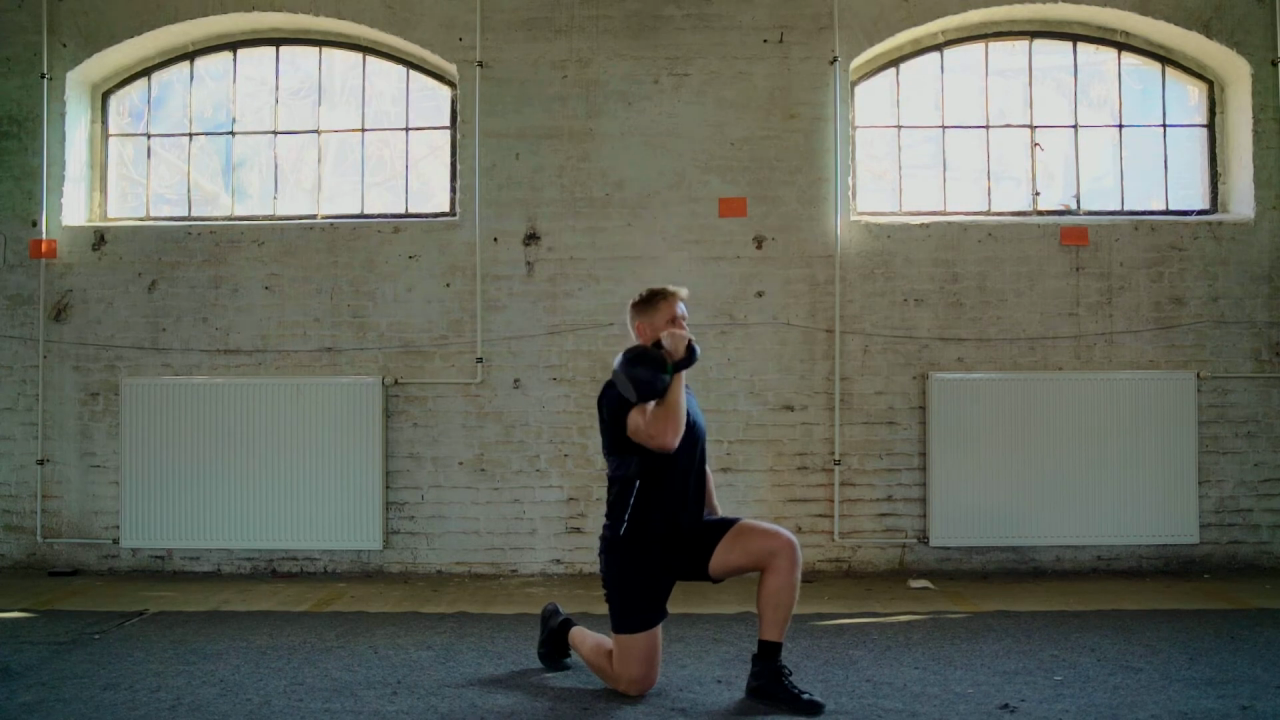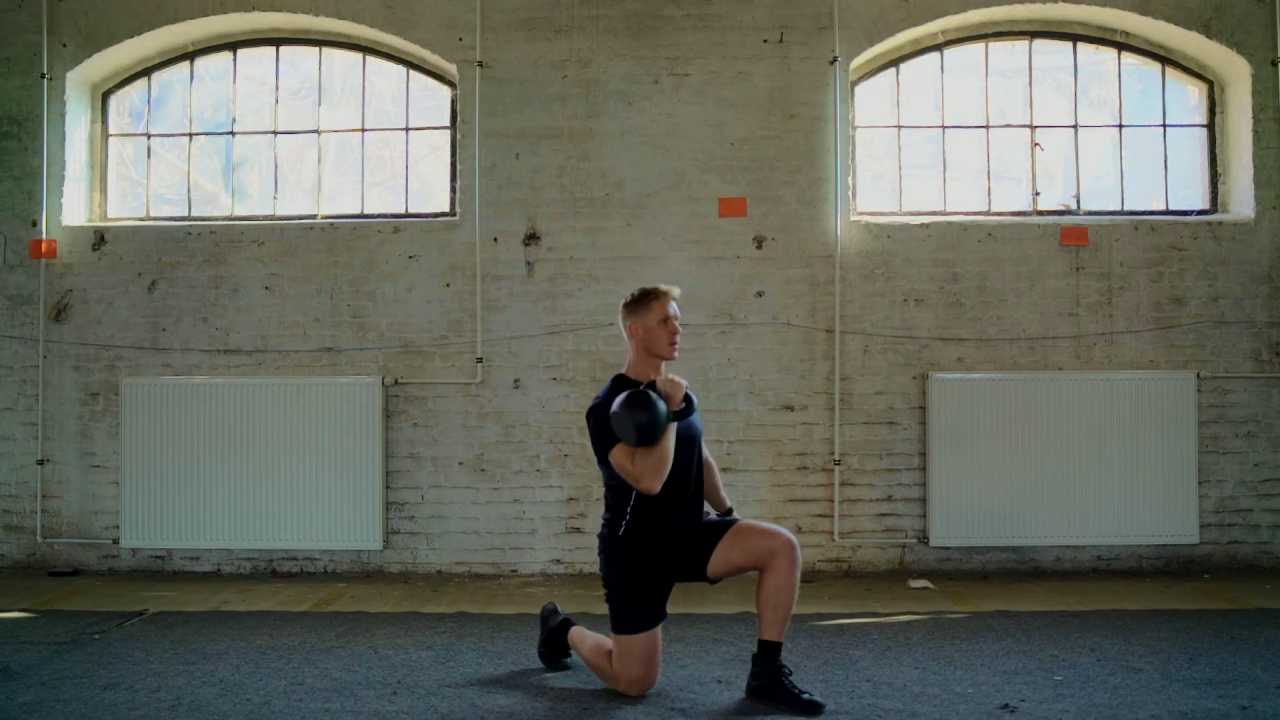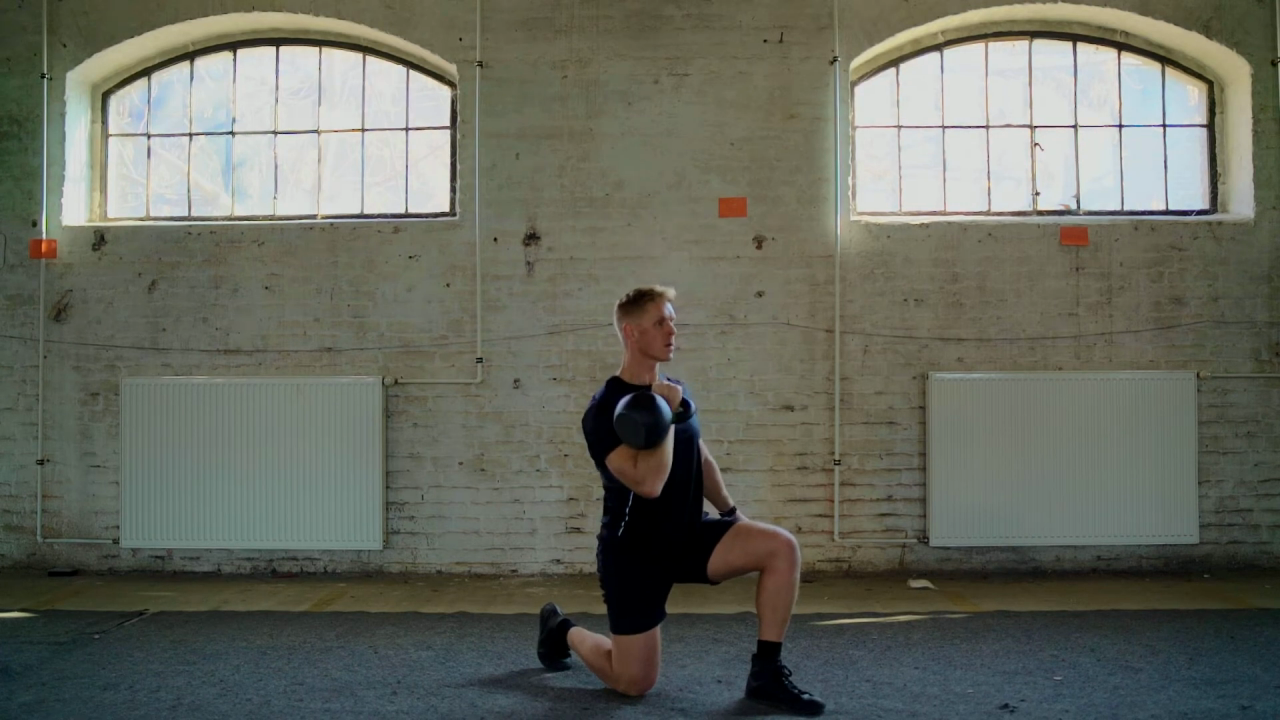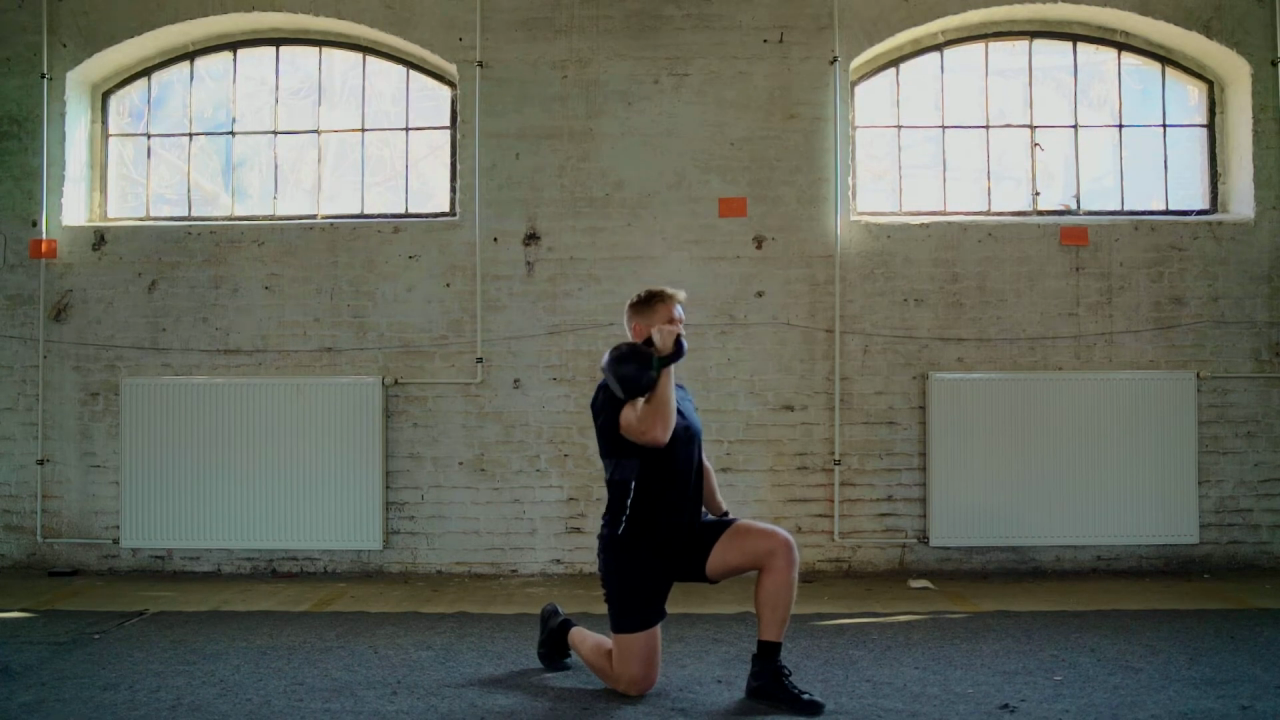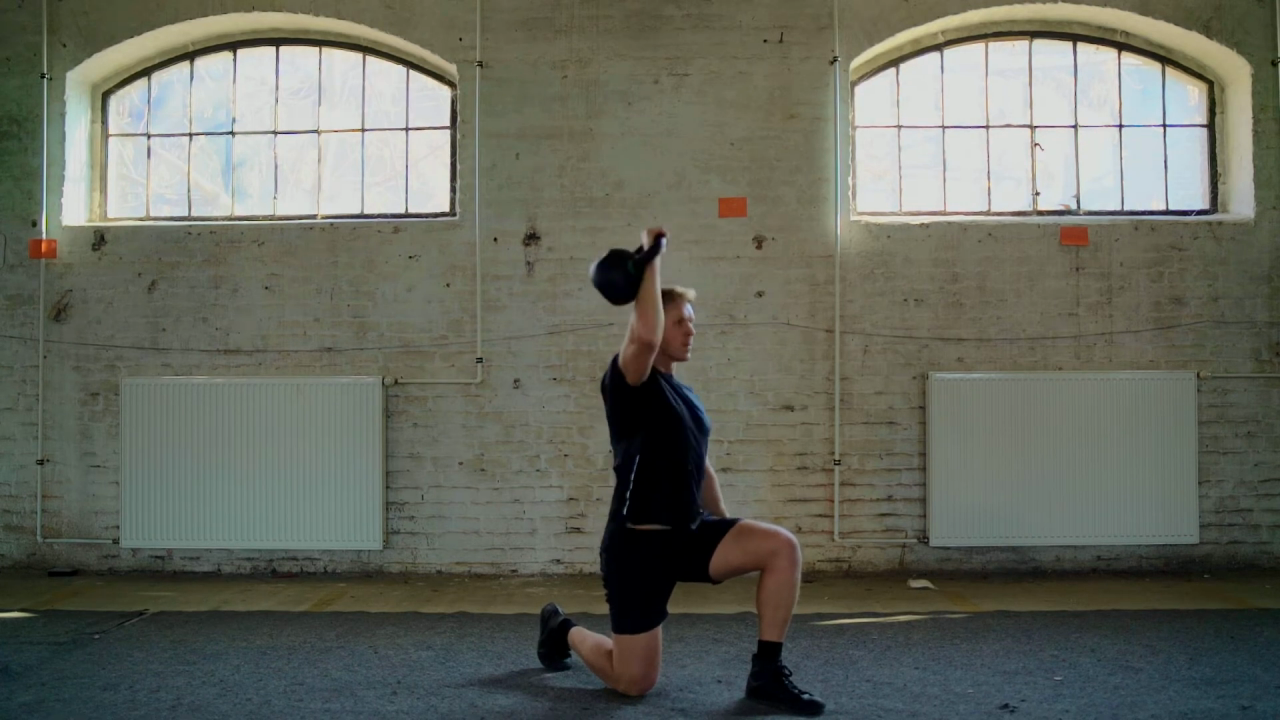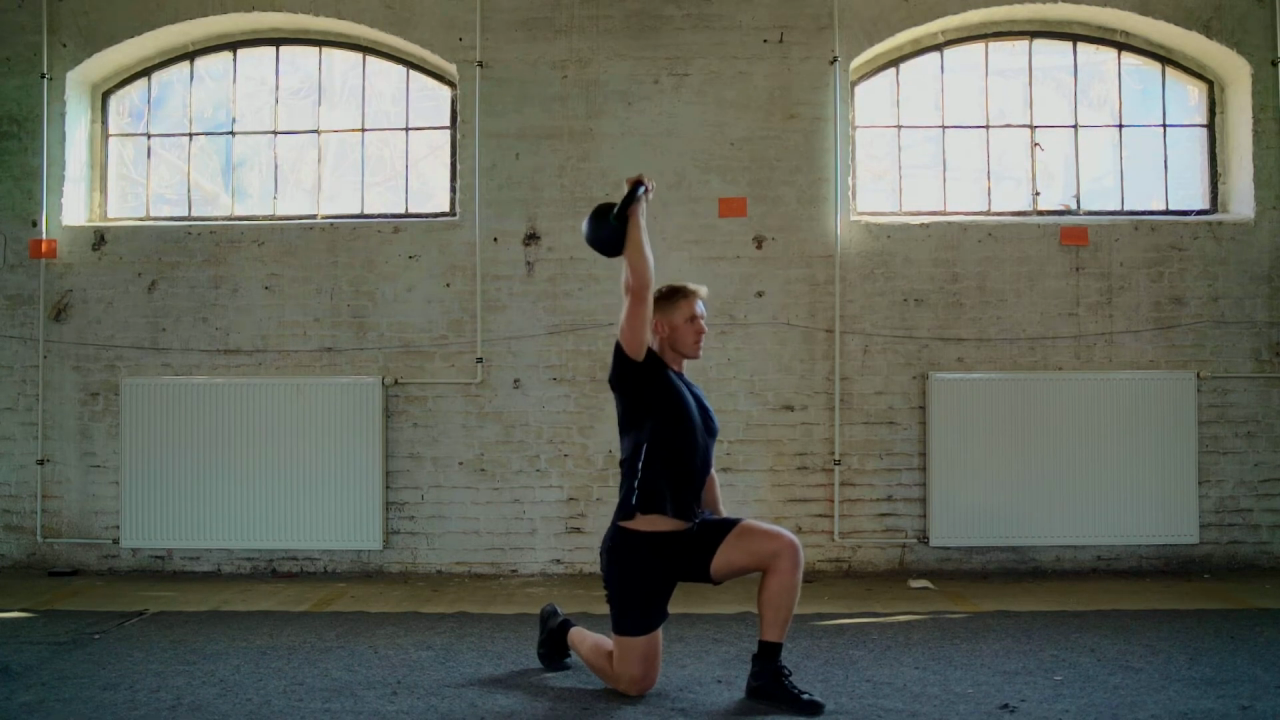
dt=0.4s
person 1, frame 1
left shoulder: (676, 392)
right shoulder: (621, 392)
right elbow: (666, 439)
left wrist: (718, 524)
right wrist: (674, 365)
left hip: (686, 534)
right hip: (636, 549)
left knee: (782, 547)
right knee: (634, 683)
left ankle: (766, 673)
right ankle: (563, 630)
person 1, frame 2
left shoulder: (673, 391)
right shoulder: (611, 406)
right elbow: (649, 479)
left wrist: (727, 514)
right wrist: (669, 410)
left hip: (686, 533)
right hip: (636, 549)
left knee: (781, 546)
right knee: (635, 683)
left ankle: (766, 672)
right ankle: (564, 630)
person 1, frame 3
left shoulder: (674, 390)
right shoulder: (606, 411)
left elbow: (700, 459)
right elbow: (649, 483)
left wrist: (731, 513)
right wrist: (665, 413)
left hip: (686, 534)
right hip: (634, 551)
left knee: (781, 548)
right knee: (634, 683)
left ankle: (766, 673)
right ankle: (563, 631)
person 1, frame 4
left shoulder: (677, 391)
right shoulder: (615, 392)
right elbow: (657, 432)
left wrist: (723, 518)
right wrist: (664, 359)
left hip: (685, 533)
right hip: (634, 548)
left knee: (779, 546)
right knee: (635, 682)
left ankle: (766, 673)
right ankle: (564, 630)
person 1, frame 5
left shoulder: (685, 395)
right shoulder: (626, 381)
right elbow: (645, 337)
left wrist: (727, 536)
right wrist: (650, 260)
left hip: (688, 533)
right hip: (638, 547)
left knee: (782, 547)
left ankle: (766, 672)
right ankle: (563, 630)
person 1, frame 6
left shoulder: (691, 394)
right shoulder: (638, 376)
right elbow: (638, 291)
left wrist: (722, 540)
right wrist: (636, 211)
left hip: (688, 536)
right hip: (639, 548)
left knee: (784, 549)
left ankle: (767, 672)
right ankle: (562, 631)
